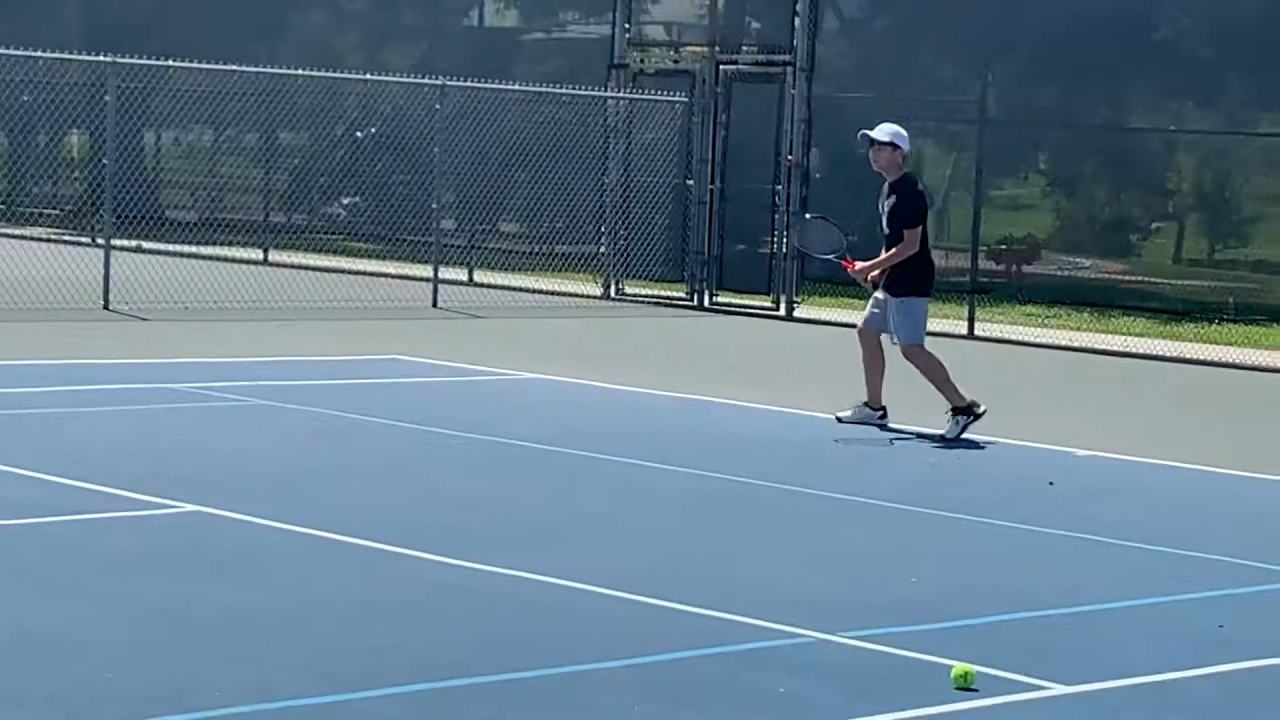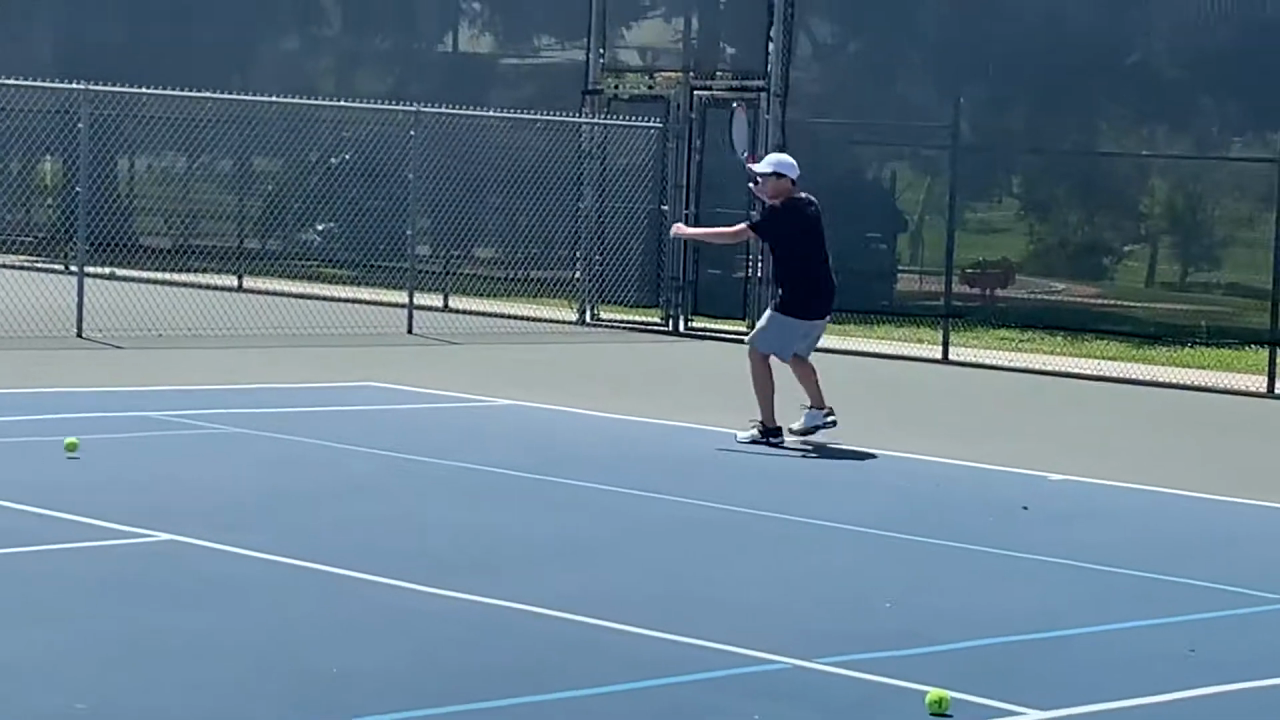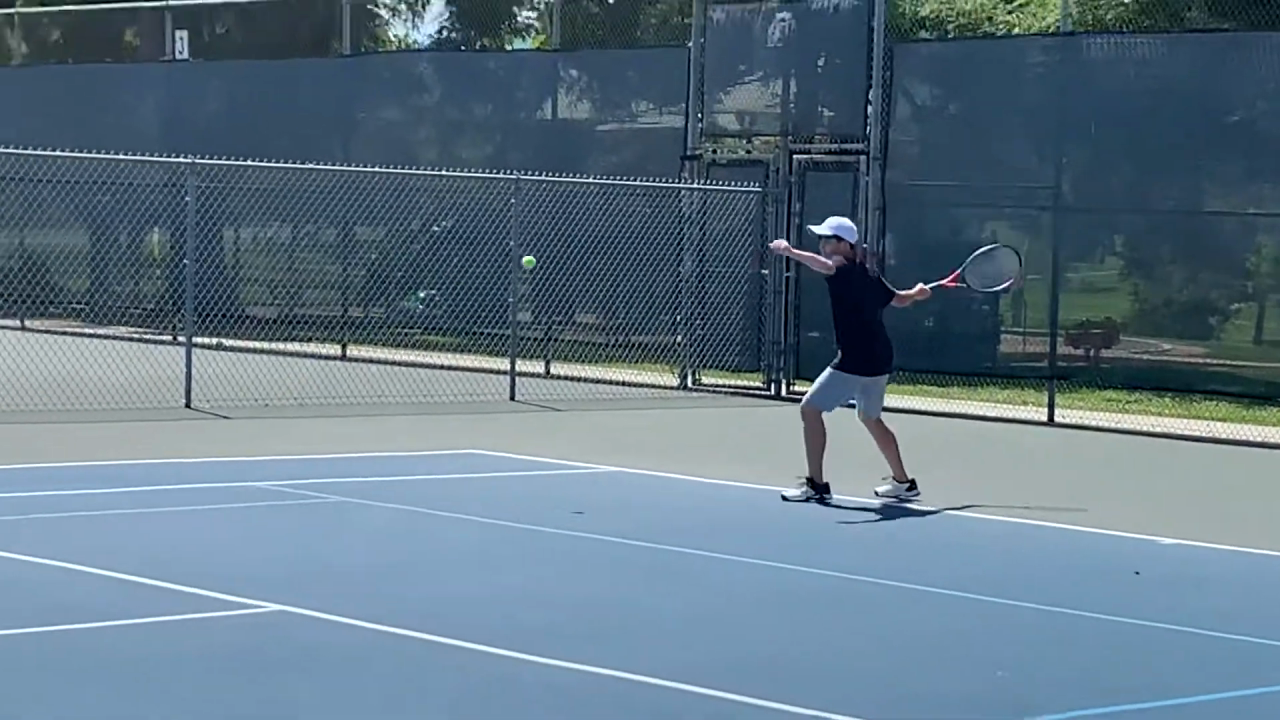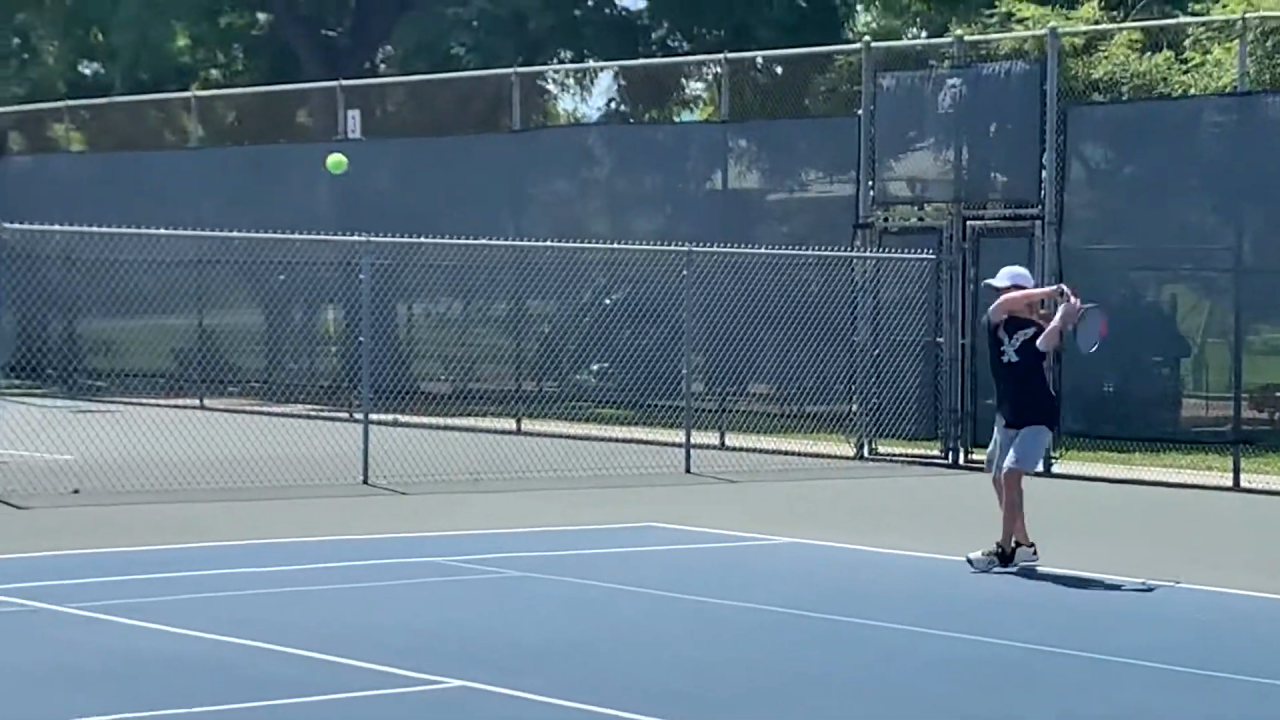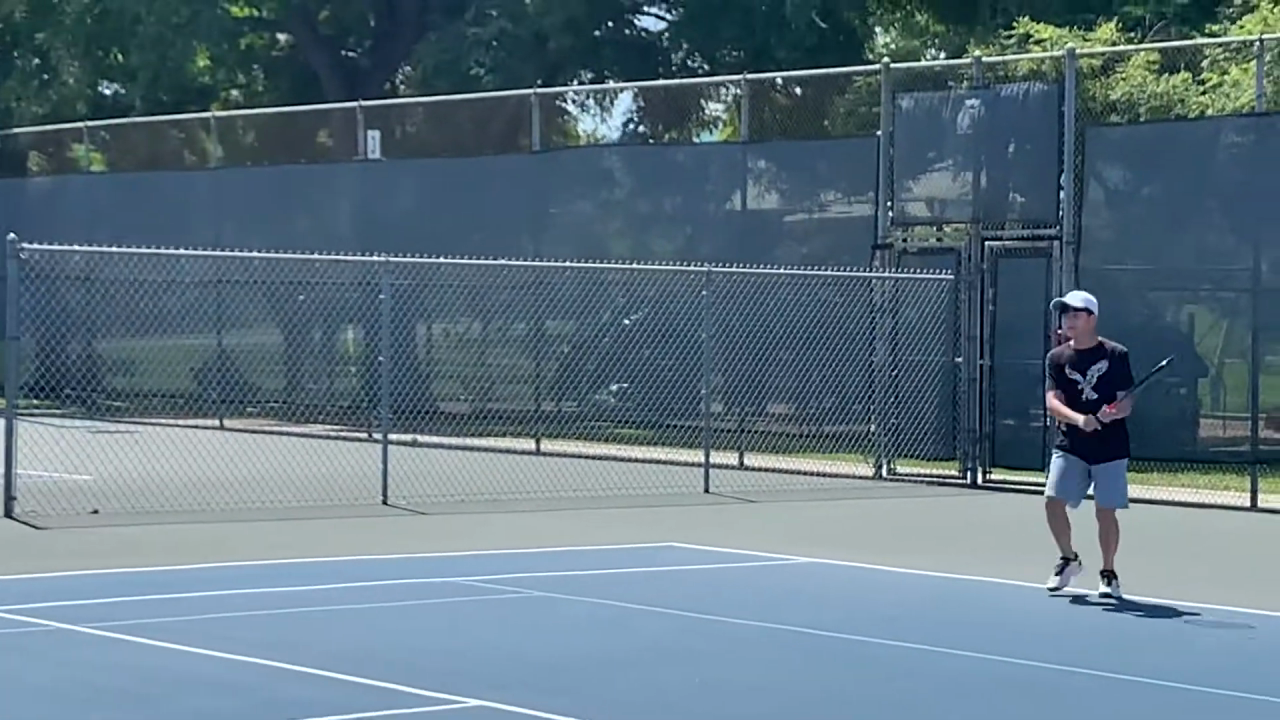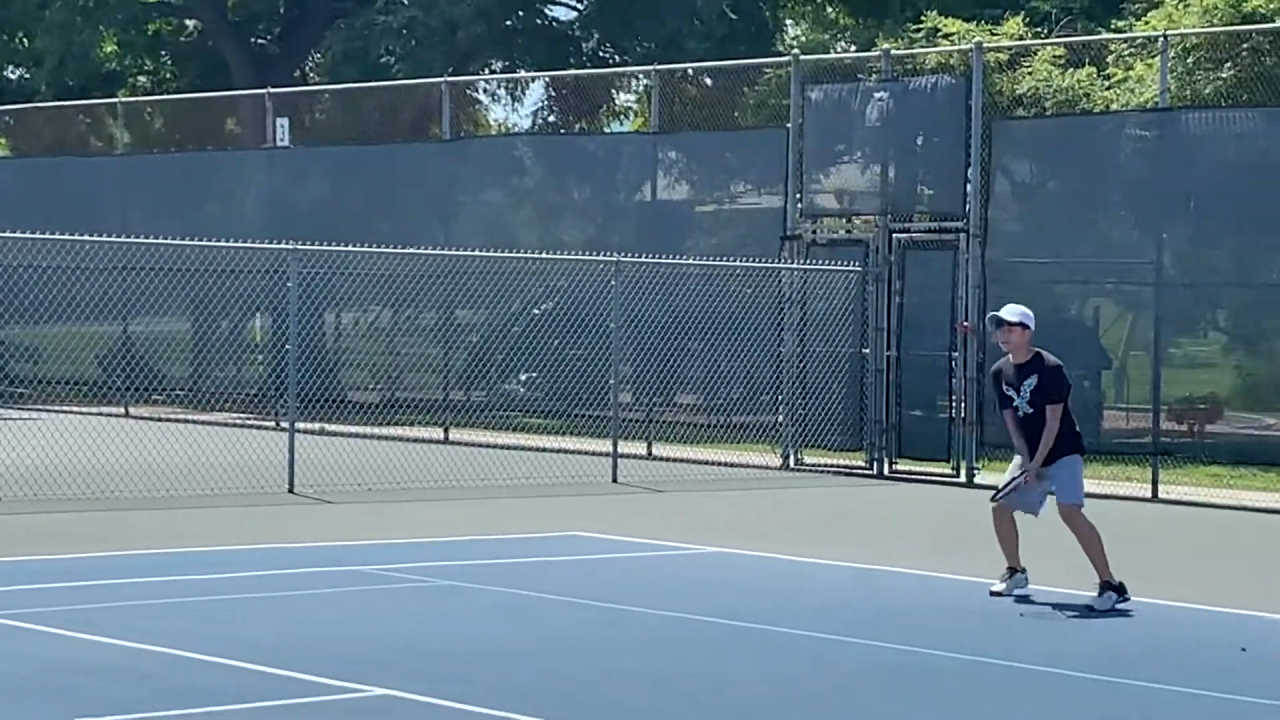
dt=0.5s
person 1, frame 1
left shoulder: (910, 191)
right shoulder: (887, 189)
left elbow: (911, 245)
left wrist: (872, 265)
right wrist: (878, 271)
left hip: (911, 283)
right hip: (893, 281)
left knee: (911, 349)
right knee: (867, 332)
left ankle: (964, 407)
right ankle: (874, 406)
person 1, frame 2
left shoulder: (777, 211)
right shoulder: (809, 204)
left elbow: (734, 234)
left wrist: (687, 232)
right wrist: (767, 198)
left hip: (795, 302)
right hip: (822, 302)
left knee: (758, 352)
right knee: (794, 353)
left ankle: (769, 428)
right ankle: (819, 410)
person 1, frame 3
left shoulder: (844, 268)
right shoulder: (867, 275)
left elbow: (823, 266)
right elbow: (898, 299)
left wrist: (789, 250)
right wrist: (918, 292)
left hip: (855, 361)
right hip: (878, 361)
left knee: (810, 409)
right knee: (871, 419)
left ankle: (816, 484)
right ankle: (903, 482)
person 1, frame 4
left shoulder: (1039, 327)
right shoulder: (992, 320)
left elbow: (1048, 345)
right elbow: (1004, 304)
left wrist: (1065, 312)
right wrist: (1051, 291)
left hip: (1038, 417)
right hip: (1008, 416)
left knee: (1012, 475)
right knee: (999, 479)
left ankle: (1003, 551)
right ankle: (1023, 545)
person 1, frame 5
left shoulder: (1117, 355)
right shoulder: (1057, 358)
left elbow: (1125, 406)
right elbow: (1052, 402)
left wrist: (1113, 412)
right wrist: (1078, 419)
left hip: (1111, 448)
right hip: (1070, 446)
left knee: (1106, 513)
right knee: (1053, 502)
left ankle: (1108, 573)
right ankle: (1068, 558)
person 1, frame 6
left shoulder: (1049, 367)
right shoulder: (999, 373)
left elbow: (1053, 421)
right elbow: (1012, 422)
left wrist: (1038, 464)
right wrist: (1027, 463)
left hip: (1064, 451)
right hip: (1029, 454)
left knee: (1070, 512)
right knee: (1000, 507)
left ankle: (1111, 585)
right ankle: (1016, 572)
